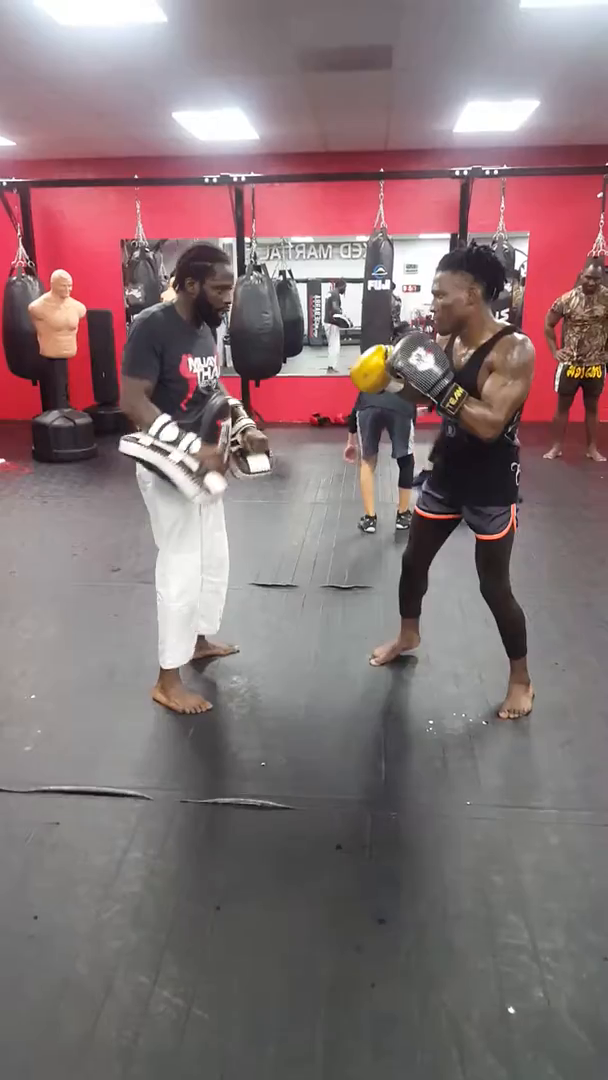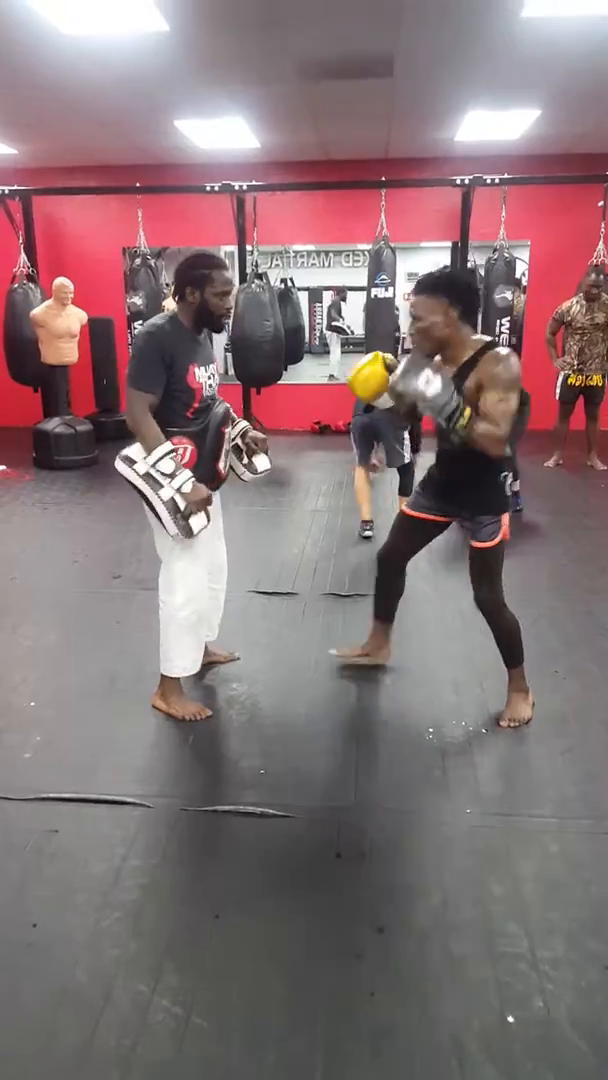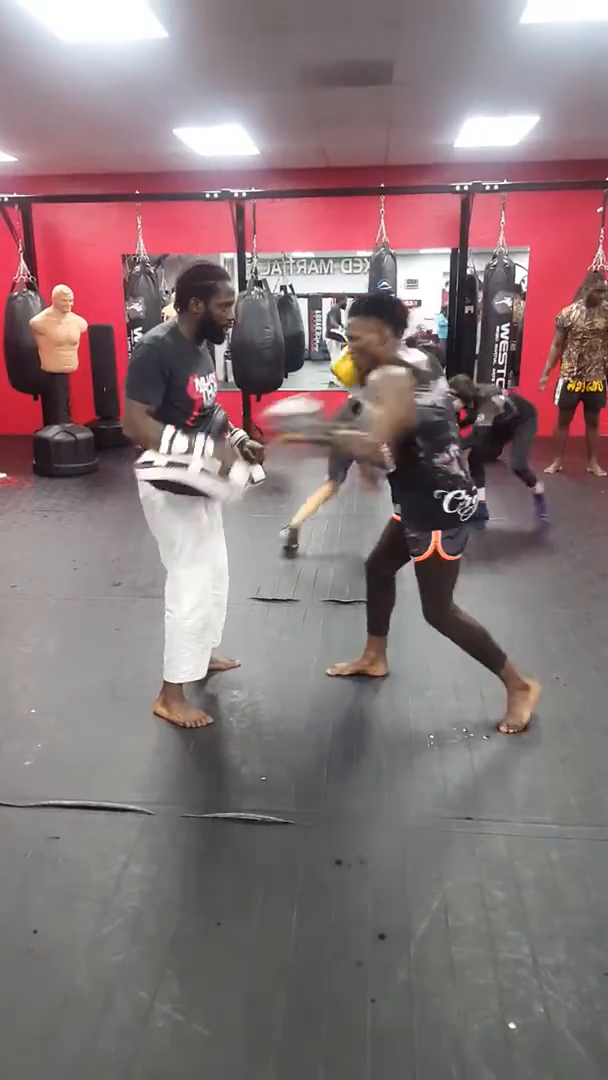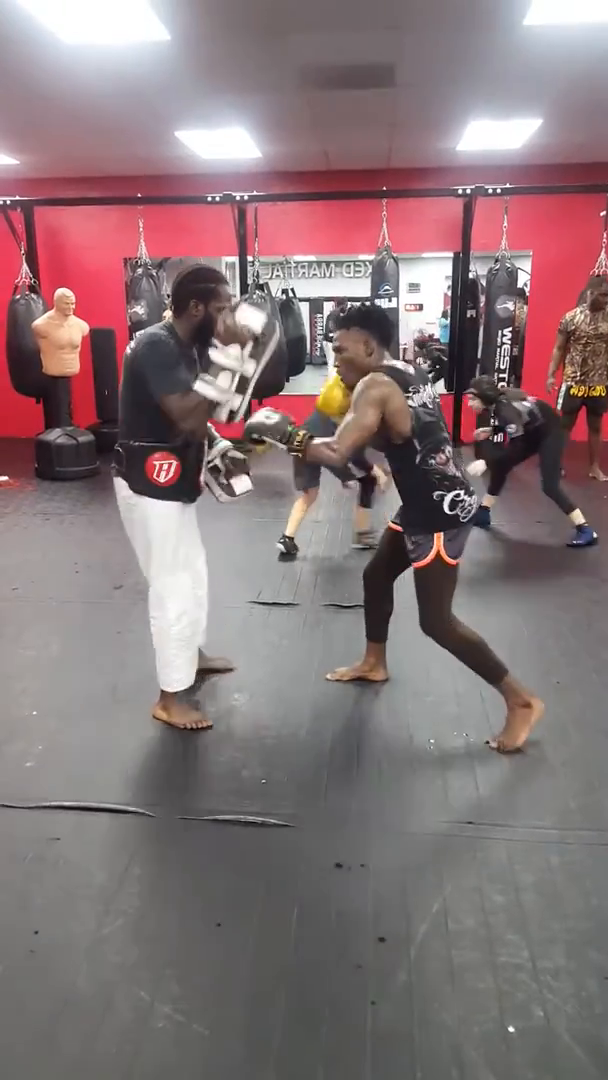
dt=0.3s
person 1, frame 1
left shoulder: (206, 326)
right shoulder: (152, 327)
right elbow: (134, 402)
left wrist: (244, 429)
right wrist: (190, 450)
left hip: (204, 463)
left knee: (214, 556)
right knee: (181, 567)
left ankle: (198, 639)
right ankle: (169, 679)
person 1, frame 2
left shoulder: (201, 333)
right shoulder: (157, 338)
right elbow: (138, 415)
left wrist: (240, 432)
left knee: (212, 565)
right knee: (185, 575)
left ankle: (198, 646)
right ankle: (169, 688)
person 1, frame 3
left shoulder: (200, 344)
right shoulder: (157, 349)
right elbow: (135, 423)
left wrist: (238, 440)
right wrist: (202, 456)
left hip: (198, 482)
right hip: (171, 485)
left knee: (214, 572)
right knee: (192, 583)
left ankle: (202, 653)
right ankle: (171, 694)
person 1, frame 4
left shoulder: (180, 346)
right shoulder: (156, 347)
right elbow: (189, 417)
left wrist: (221, 450)
left hip: (168, 484)
right hip: (149, 488)
left knee: (192, 572)
right knee: (172, 588)
left ankle: (192, 653)
right ankle: (170, 698)
person 2, frame 1
left shoulder: (514, 349)
right shoulder: (450, 340)
left elbow: (489, 424)
right elbow: (425, 399)
right wrist: (407, 370)
left hip: (491, 487)
right hip: (446, 475)
left knee: (494, 588)
right knee: (413, 560)
left ankle: (520, 679)
right ankle: (408, 635)
person 2, frame 2
left shoulder: (498, 364)
right shoulder: (438, 358)
left elbow: (497, 441)
right elbow: (414, 411)
left wrist: (446, 408)
right wrist: (396, 389)
left hip: (483, 494)
right hip: (441, 482)
left knee: (487, 597)
right knee: (390, 558)
left ankle: (519, 687)
right ankle: (378, 644)
person 2, frame 3
left shoulder: (387, 378)
right shoulder: (410, 369)
left elbow: (370, 447)
left hip: (440, 505)
right hip: (425, 497)
left knee: (439, 612)
right knee: (378, 566)
left ankle: (519, 686)
right ankle: (374, 657)
person 2, frame 4
left shoulder: (376, 384)
right shoulder: (404, 376)
left elbow: (338, 454)
left wrist: (281, 429)
right wrist: (358, 422)
left hip: (439, 510)
right hip: (429, 501)
left knee: (436, 622)
right knee: (376, 575)
left ankle: (522, 702)
right ankle: (374, 662)
